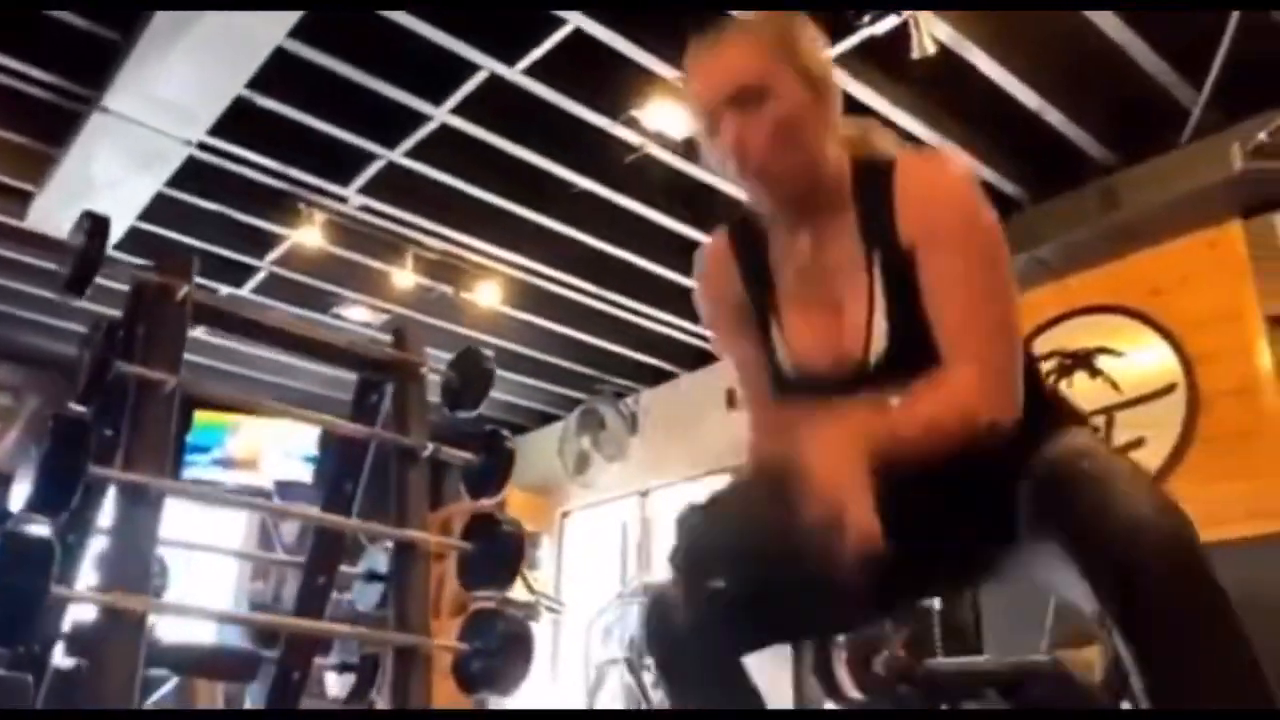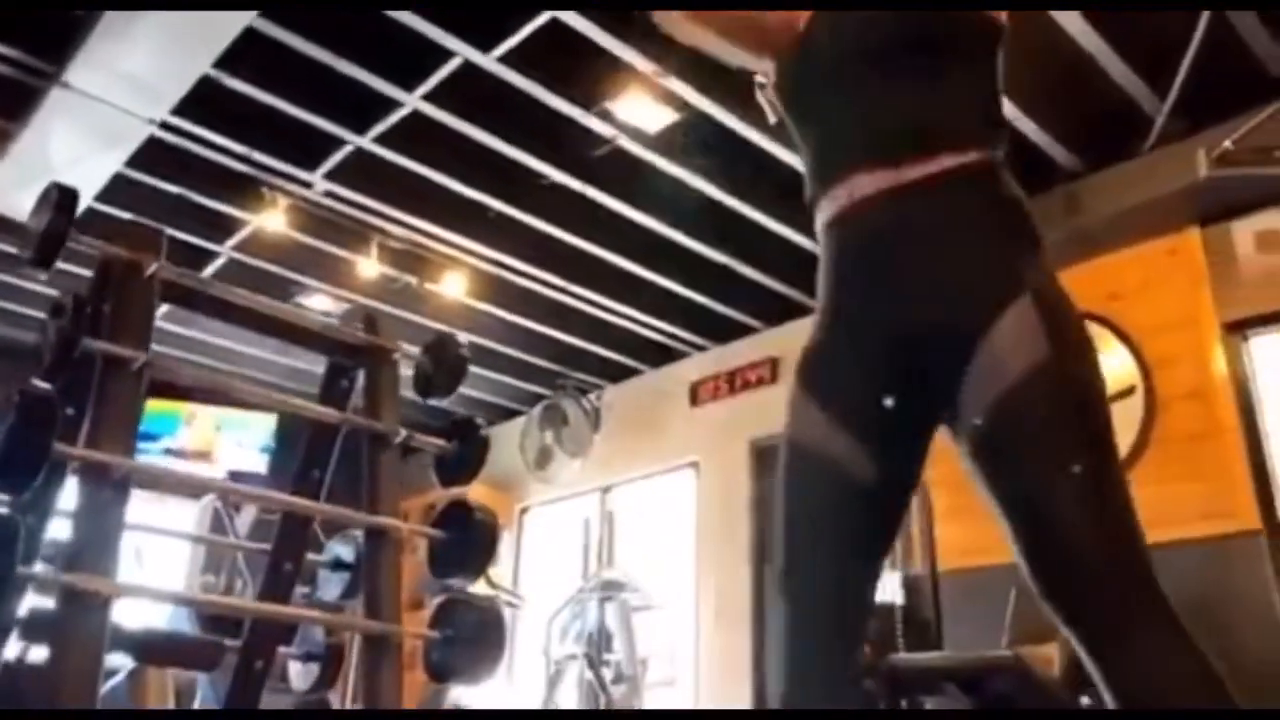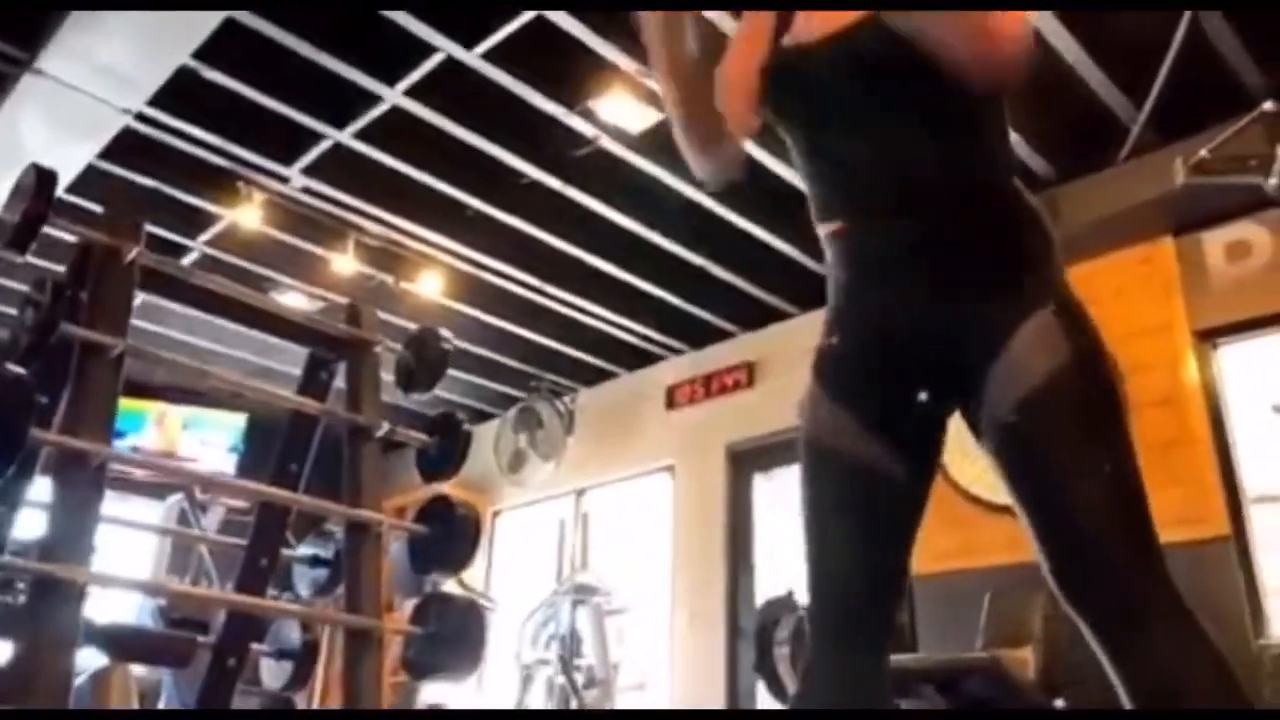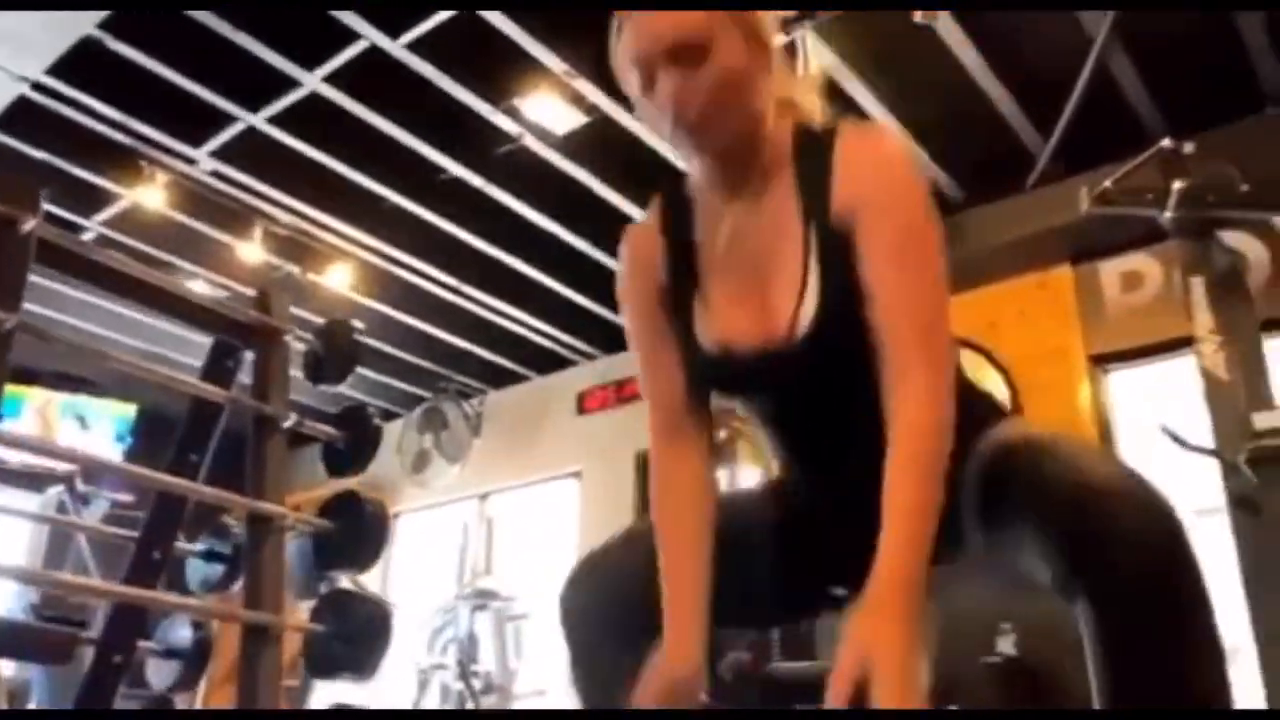
dt=0.4s
person 1, frame 1
left shoulder: (927, 189)
right shoulder: (725, 267)
left elbow: (989, 390)
right elbow: (777, 432)
left wrist: (849, 434)
left hip: (1013, 469)
right hip: (889, 518)
left knee: (1152, 555)
right knee: (681, 619)
person 1, frame 2
right shoulder: (802, 30)
right elbow: (687, 23)
left hip: (977, 276)
right hip: (855, 309)
left knee: (1101, 589)
right knee: (807, 614)
person 1, frame 3
right shoulder: (770, 25)
left elbow: (1000, 47)
right elbow: (710, 154)
right wrist: (668, 37)
left hip: (989, 280)
right hip: (865, 310)
left knee: (1117, 585)
right knee: (844, 620)
person 1, frame 4
left shoulder: (864, 169)
right shoulder: (650, 254)
left elbow: (923, 396)
right elbow: (679, 451)
left wrist: (895, 604)
right wrist: (685, 638)
left hip: (955, 468)
right hip: (825, 507)
right knee: (603, 594)
